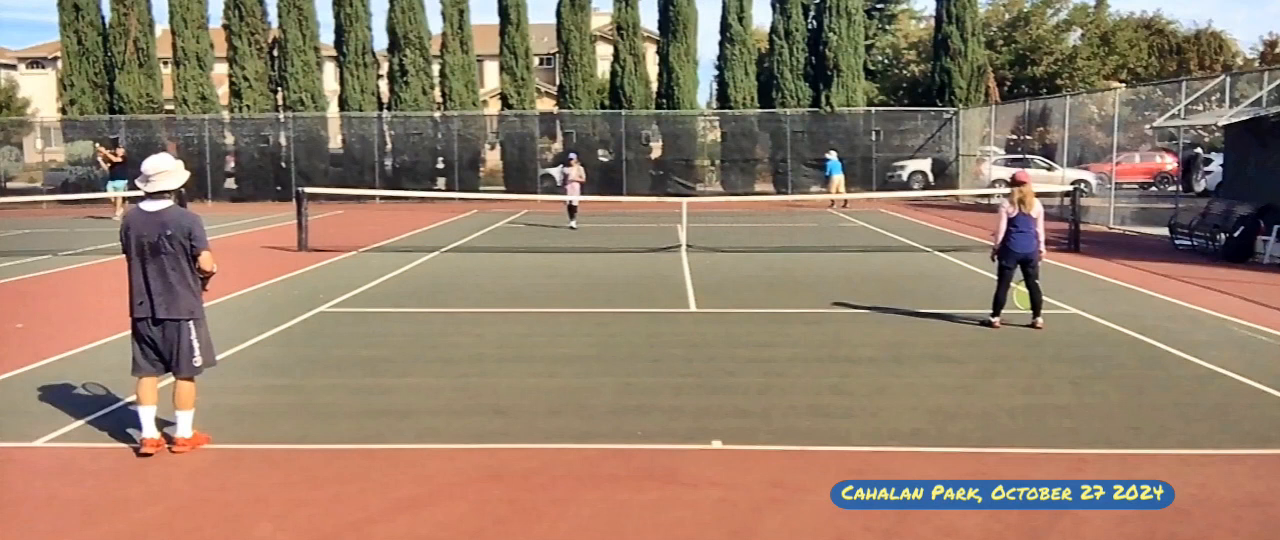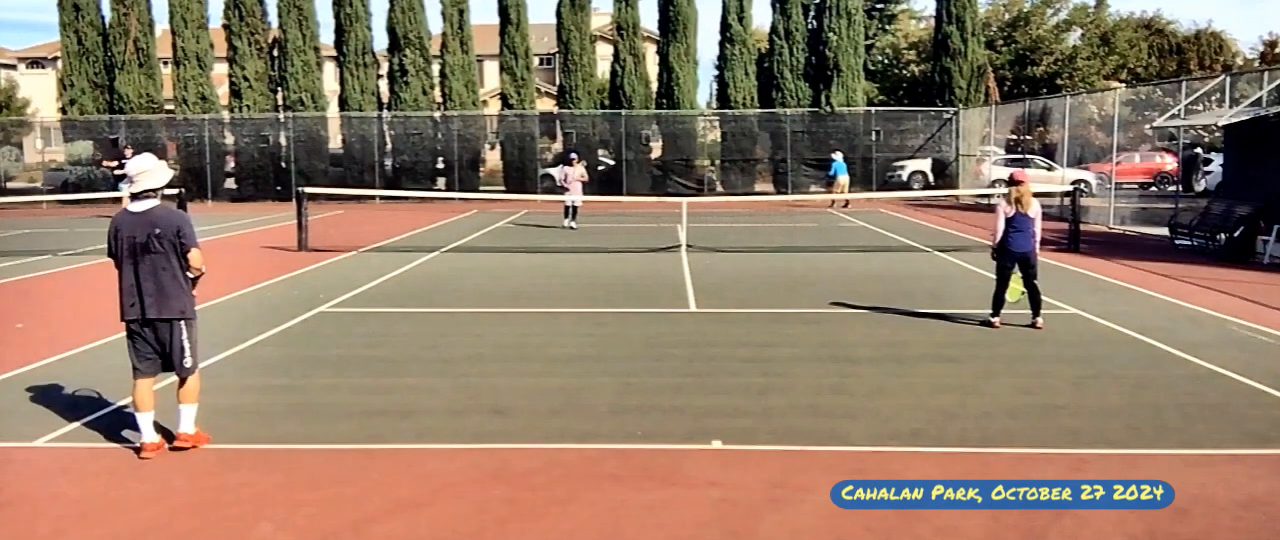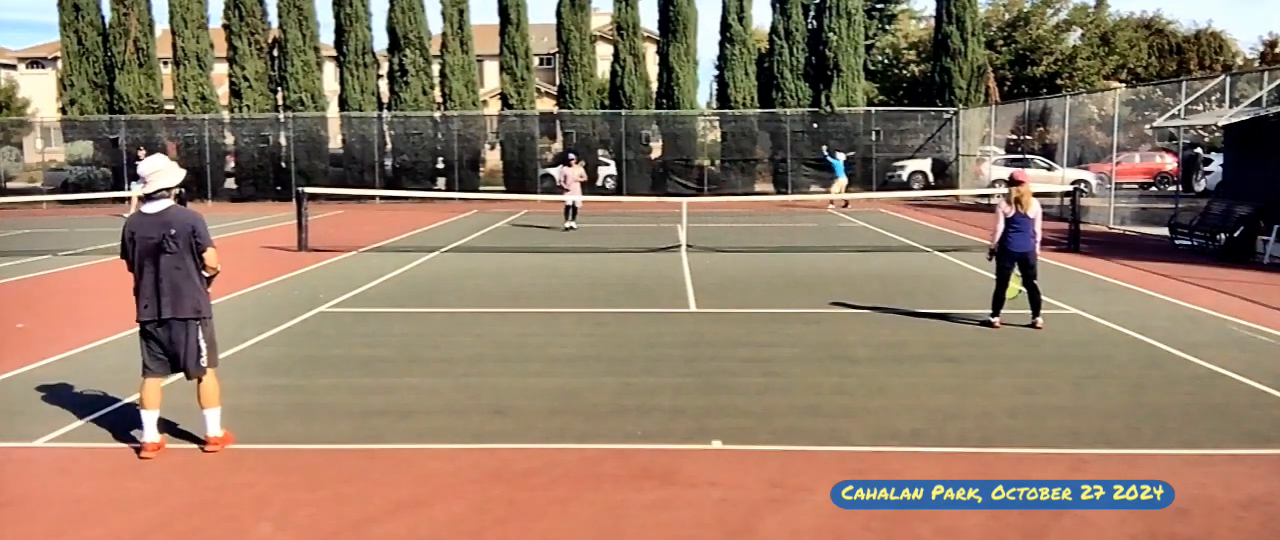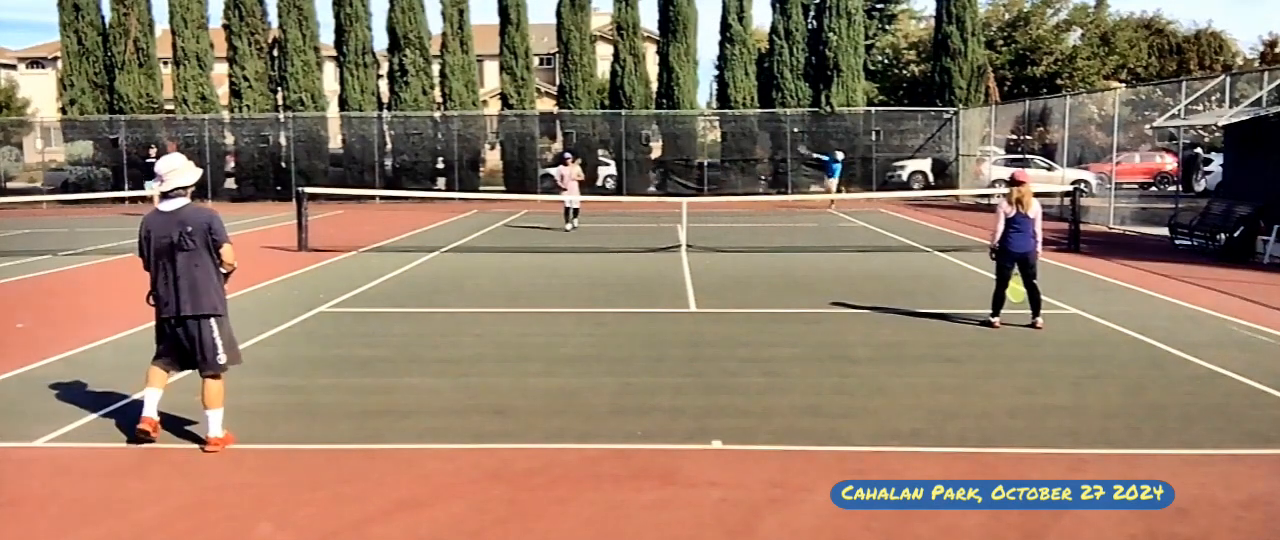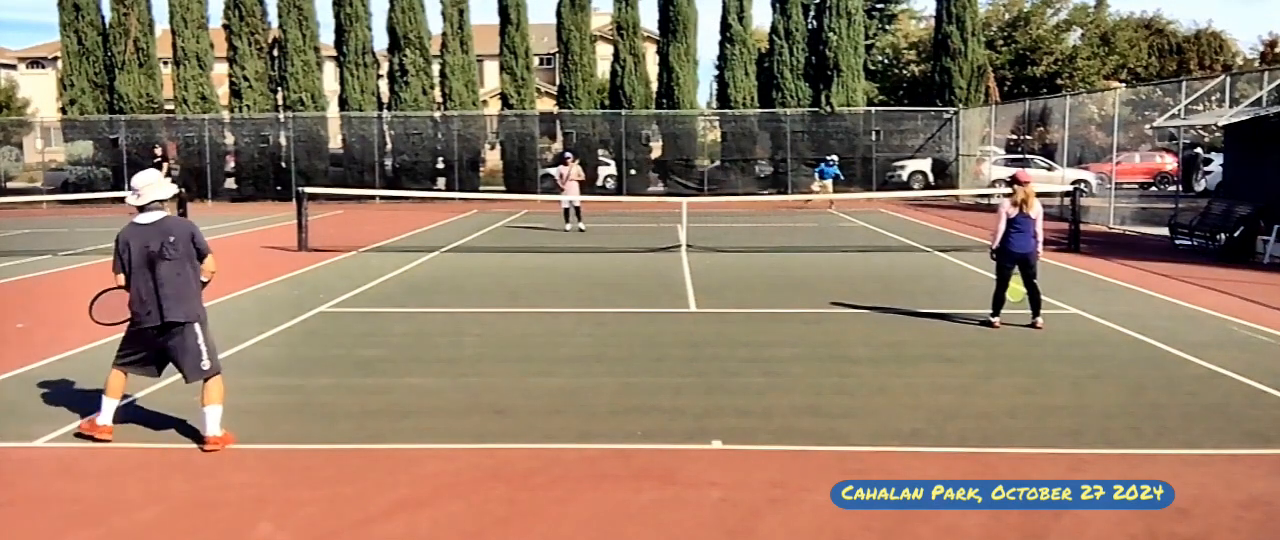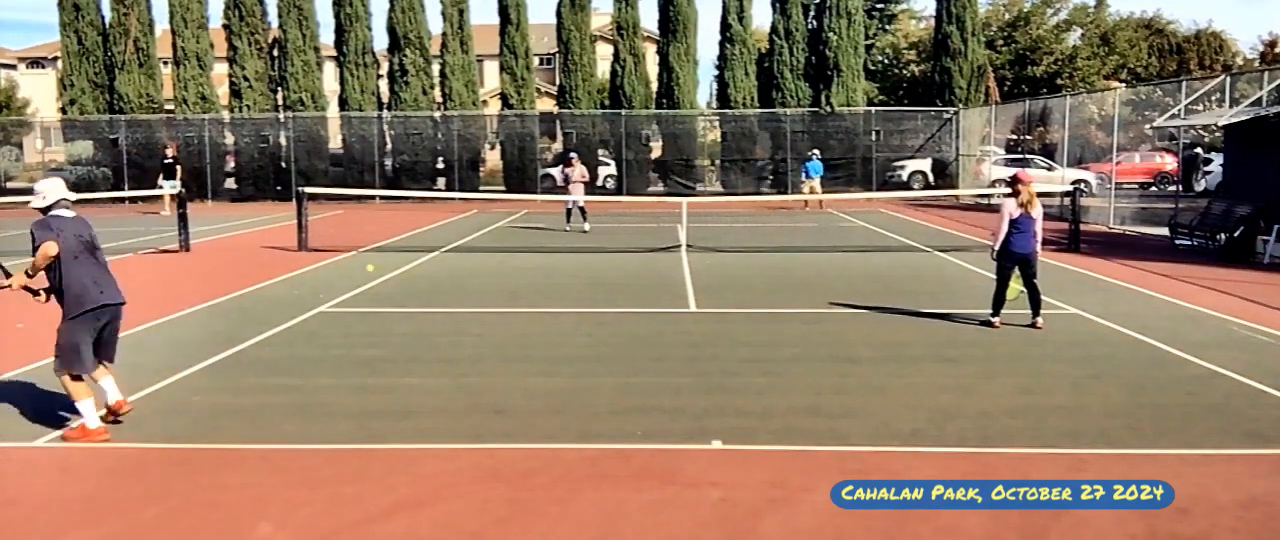
dt=0.4s
person 1, frame 1
left shoulder: (130, 219)
right shoulder: (187, 220)
left elbow: (133, 258)
right elbow: (207, 266)
right wrist: (199, 279)
left hip: (143, 309)
right hip: (181, 307)
left knee: (147, 373)
right knee: (185, 374)
left ankle: (148, 435)
right ankle: (184, 435)
person 1, frame 2
left shoulder: (118, 222)
right shoulder: (176, 218)
left elbow: (118, 263)
right elbow: (196, 264)
right wrist: (189, 280)
left hip: (135, 310)
right hip: (174, 307)
left knee: (143, 375)
right knee: (188, 370)
left ankle: (149, 439)
right ankle: (187, 431)
person 1, frame 3
left shoulder: (132, 223)
right shoulder: (190, 218)
left elbow: (131, 265)
right elbow: (211, 263)
right wrist: (202, 279)
left hip: (150, 310)
right hip: (189, 308)
left knee: (152, 375)
right knee: (205, 372)
left ankle: (150, 439)
right ankle: (214, 434)
person 1, frame 4
left shoulder: (149, 222)
right shoulder: (206, 216)
left elbow: (149, 265)
right elbow: (228, 260)
right wrist: (217, 277)
left hip: (167, 307)
right hip: (204, 306)
left knee: (162, 362)
right knee: (213, 372)
left ankle: (148, 416)
right ankle: (215, 434)
person 1, frame 5
left shoulder: (125, 235)
right shoulder: (184, 227)
left elbow: (120, 280)
right elbow: (209, 269)
left hip: (144, 318)
right hip: (185, 315)
left knee: (121, 366)
right knee: (210, 374)
left ankle: (103, 422)
right ankle: (214, 434)
person 1, frame 6
left shoulder: (45, 225)
right shoulder: (83, 224)
left elbow: (51, 249)
left wrist: (28, 275)
right wrist: (53, 287)
left hip: (83, 305)
right hip: (112, 300)
left knee: (69, 369)
right knee: (93, 356)
left ankle: (92, 426)
right ankle: (115, 400)
person 2, frame 1
left shoulder: (1007, 204)
right shoulder: (1037, 204)
left elbow: (1001, 229)
right elbow: (1040, 229)
left wrist: (995, 247)
right wrist: (1042, 247)
left hip: (1010, 249)
right hip: (1030, 250)
left knee: (1003, 284)
right knee: (1033, 285)
left ankle: (995, 318)
right ankle: (1037, 319)
person 2, frame 2
left shoulder: (1004, 204)
right shoulder: (1034, 204)
left elbow: (999, 229)
right elbow: (1037, 229)
left wrist: (994, 247)
right wrist: (1036, 247)
left hip: (1008, 249)
right hip: (1028, 250)
left knee: (1002, 285)
right knee: (1032, 285)
left ankle: (995, 318)
right ankle: (1037, 319)
person 2, frame 3
left shoulder: (1004, 204)
right shoulder: (1034, 204)
left elbow: (998, 229)
right elbow: (1037, 230)
left wrist: (992, 247)
right wrist: (1036, 248)
left hip: (1007, 249)
right hip: (1028, 250)
left knee: (1001, 285)
right knee: (1032, 285)
left ankle: (995, 318)
right ankle: (1037, 319)
person 2, frame 4
left shoulder: (1004, 204)
right shoulder: (1035, 204)
left elbow: (998, 229)
right elbow: (1037, 229)
left wrist: (993, 246)
right wrist: (1038, 247)
left hip: (1007, 249)
right hip: (1028, 250)
left knee: (1001, 285)
right knee: (1031, 284)
left ankle: (995, 318)
right ankle: (1037, 319)
person 2, frame 5
left shoulder: (1006, 203)
right shoulder: (1036, 204)
left elbow: (1000, 228)
right elbow: (1038, 229)
left wrist: (993, 246)
right wrist: (1039, 248)
left hip: (1008, 250)
right hip: (1028, 250)
left knee: (1002, 284)
right knee: (1031, 284)
left ankle: (995, 318)
right ankle: (1037, 318)
person 2, frame 6
left shoulder: (1009, 203)
right shoulder: (1036, 205)
left elbow: (1002, 229)
right elbow: (1038, 230)
left wrist: (995, 247)
right wrist: (1037, 248)
left hip: (1010, 250)
right hip: (1029, 251)
left knee: (1002, 284)
right knee: (1032, 284)
left ankle: (995, 318)
right ankle: (1037, 319)
